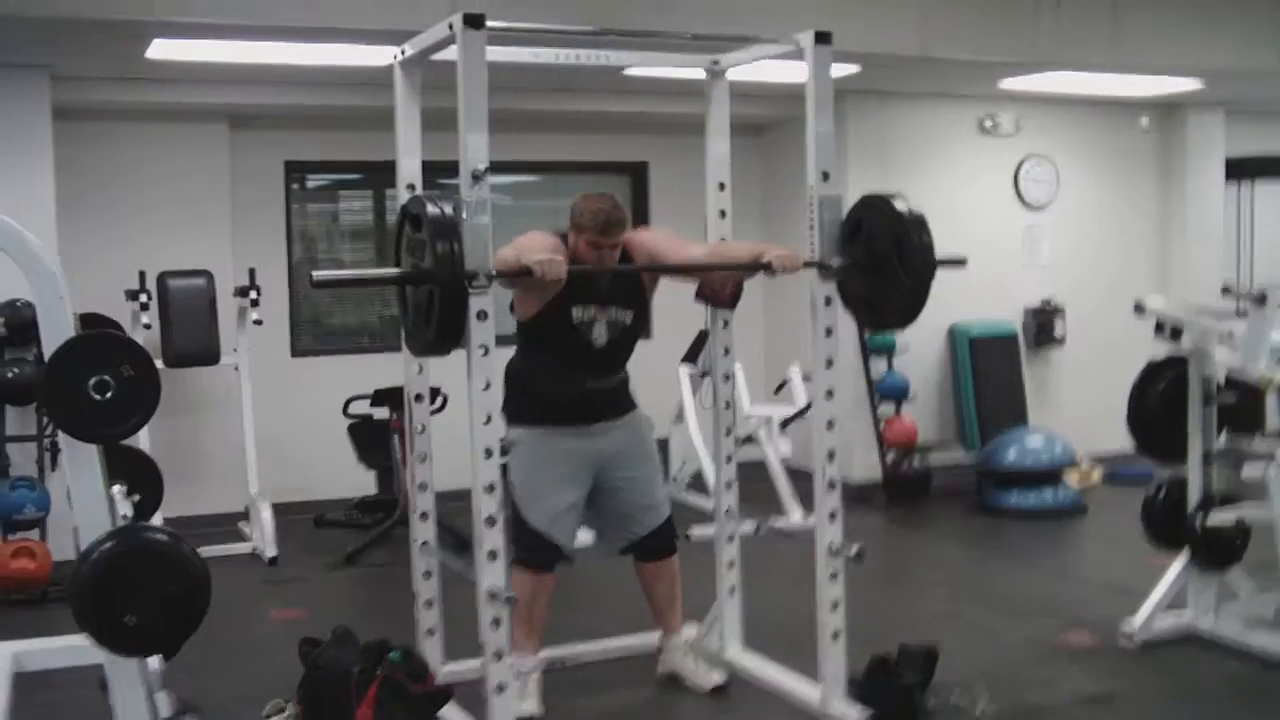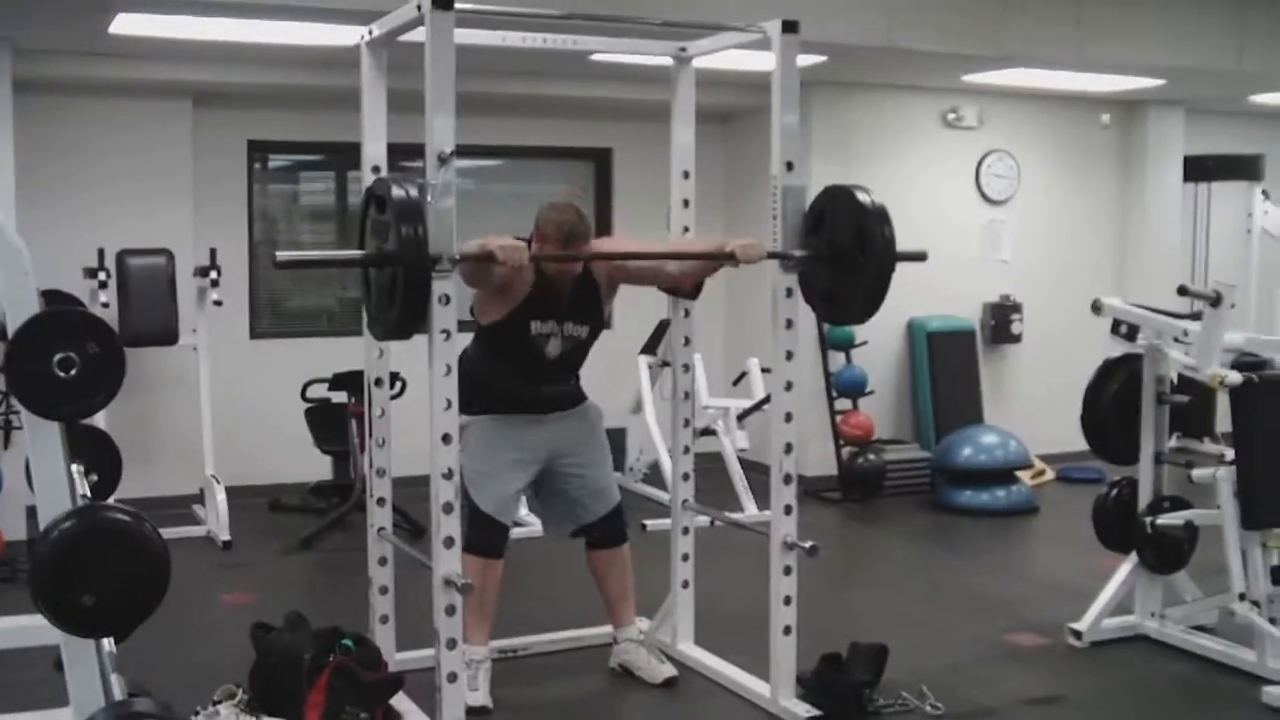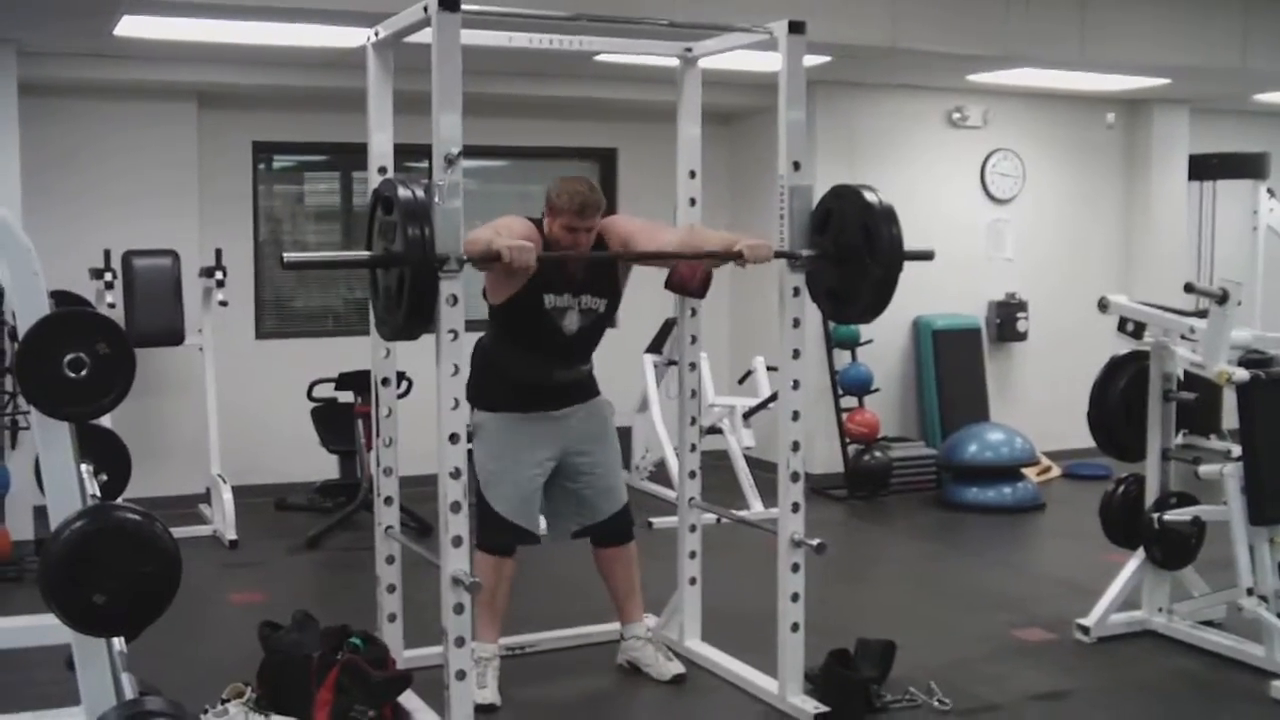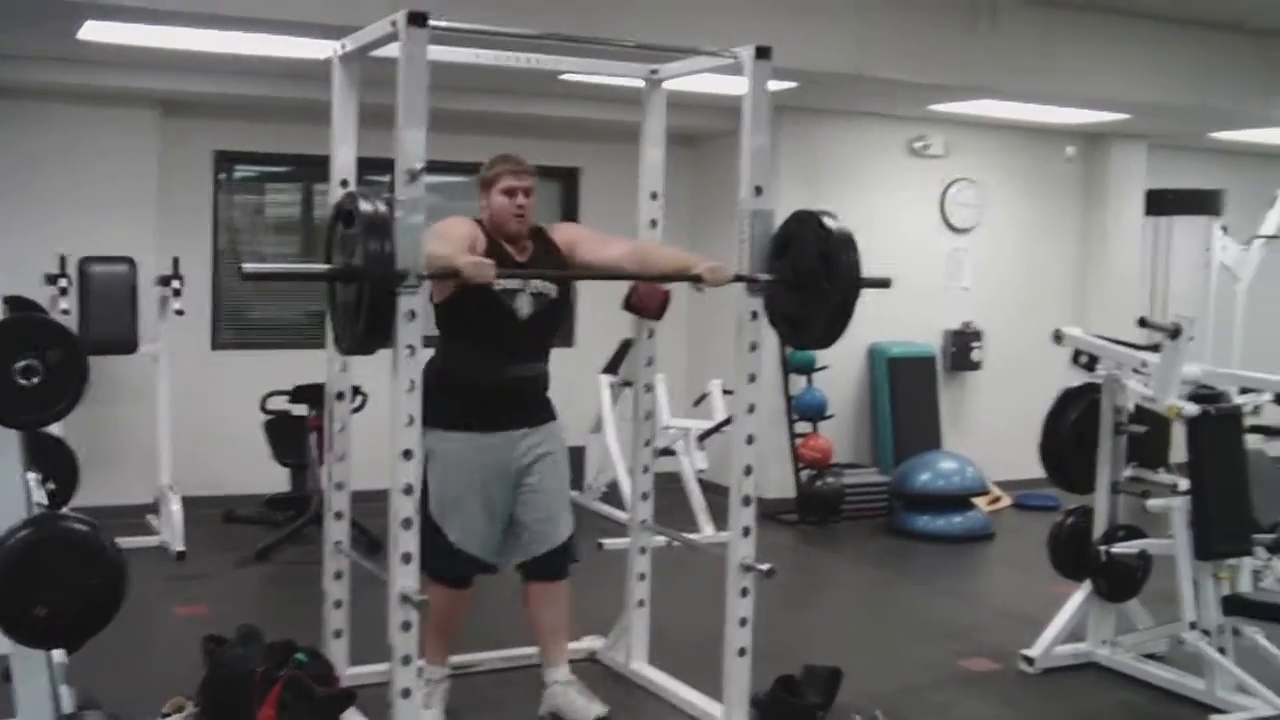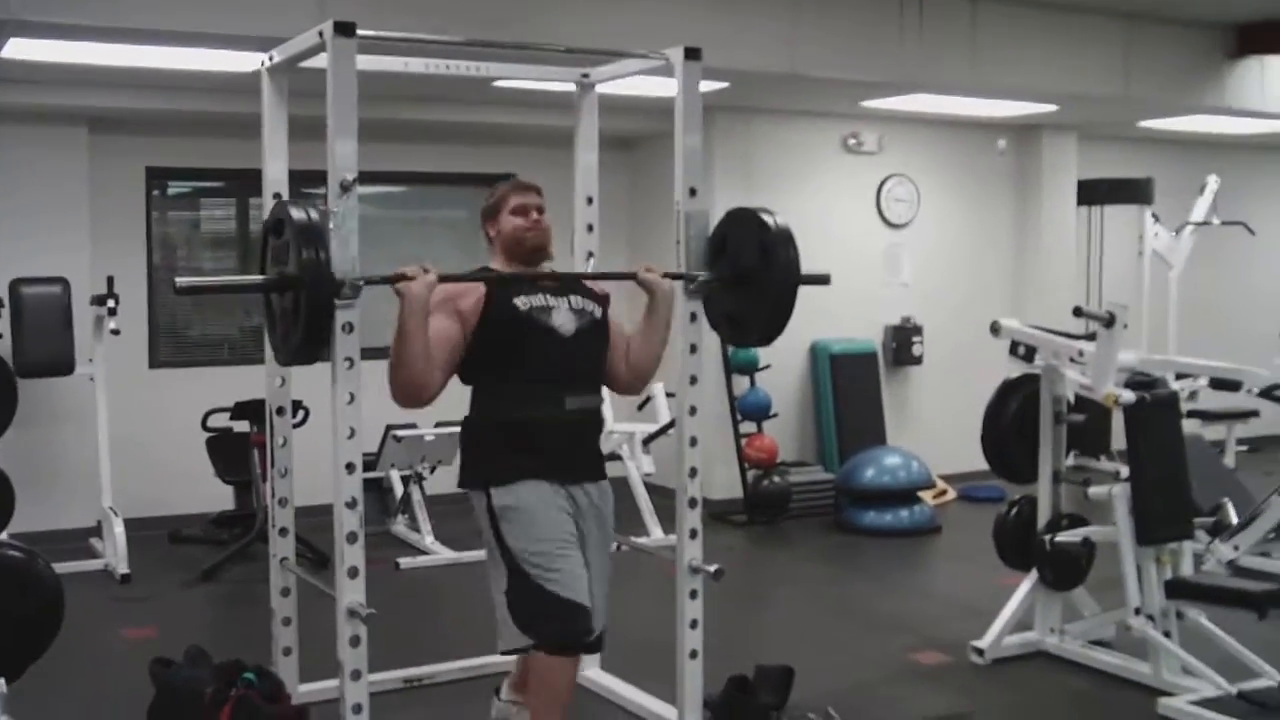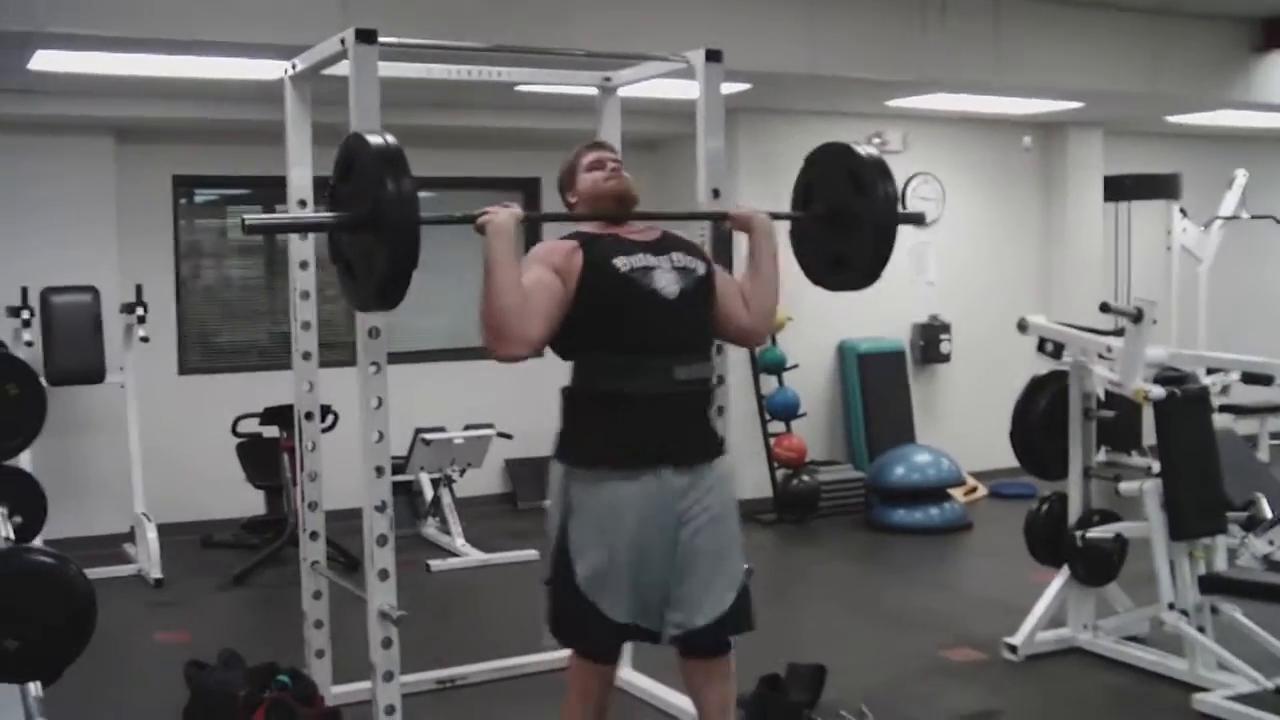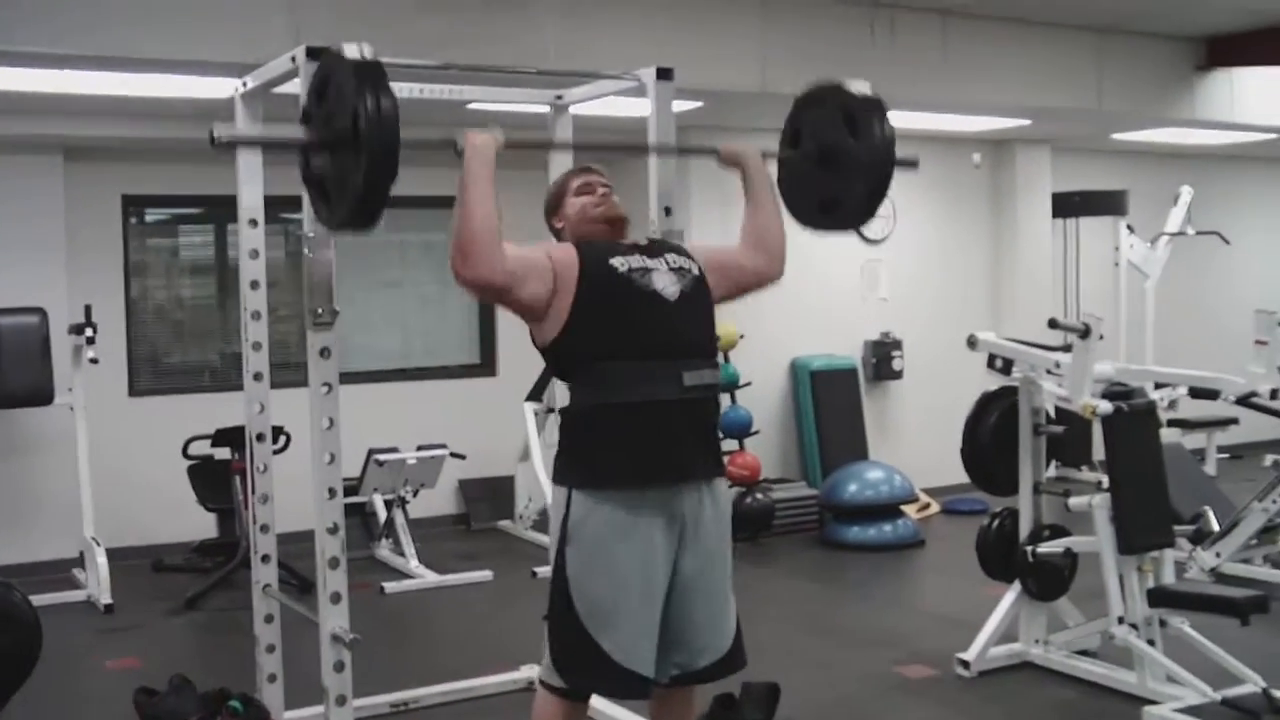
dt=0.7s
person 1, frame 1
left shoulder: (643, 250)
right shoulder: (547, 251)
left elbow: (707, 255)
right elbow: (506, 258)
left wrist: (765, 253)
right wrist: (530, 261)
left hip: (617, 418)
right hip: (546, 426)
left knee: (656, 535)
right knee: (539, 546)
left ankle: (676, 649)
right ankle: (524, 669)
person 1, frame 2
left shoulder: (604, 262)
right shoulder: (511, 268)
left elbow: (671, 262)
right elbow: (469, 260)
left wrist: (725, 249)
right wrist: (490, 251)
left hip: (568, 410)
right hip: (496, 416)
left knee: (607, 523)
right knee: (487, 531)
left ankle: (628, 642)
right ankle: (474, 661)
person 1, frame 3
left shoulder: (617, 238)
right shoulder: (519, 241)
left elbow: (678, 239)
right elbow: (478, 243)
left wrist: (734, 243)
right wrist: (500, 244)
left hip: (579, 404)
right hip: (507, 411)
left knee: (614, 519)
right knee: (499, 528)
left ankle: (636, 638)
right ankle: (483, 659)
person 1, frame 4
left shoulder: (561, 241)
right shoulder: (464, 234)
left elbow: (628, 253)
right elbow: (433, 252)
left wrist: (694, 265)
right wrist: (459, 263)
left hip: (533, 424)
right hip: (461, 427)
left knee: (550, 553)
right knee: (451, 558)
person 1, frame 5
left shoulder: (587, 293)
right shoulder: (467, 297)
left elbow: (631, 377)
right elbow: (413, 391)
left wrist: (661, 301)
right wrist: (414, 307)
left hip: (586, 474)
right hip: (513, 477)
left knee: (579, 620)
right knee: (563, 617)
person 1, frame 6
left shoulder: (685, 250)
right shoulder: (564, 256)
left elbow: (753, 326)
right elbow: (511, 340)
left wrist: (760, 234)
right wrist: (501, 238)
left hip: (699, 461)
right hip: (606, 467)
left knee: (711, 622)
right knee: (598, 628)
person 1, frame 7
left shoulder: (679, 259)
right shoulder: (557, 270)
left elbow: (766, 259)
right elbow: (480, 267)
left wrist: (753, 170)
right wrist: (480, 164)
left hip: (697, 482)
right hip: (608, 490)
left knee: (688, 656)
right knee: (580, 661)
